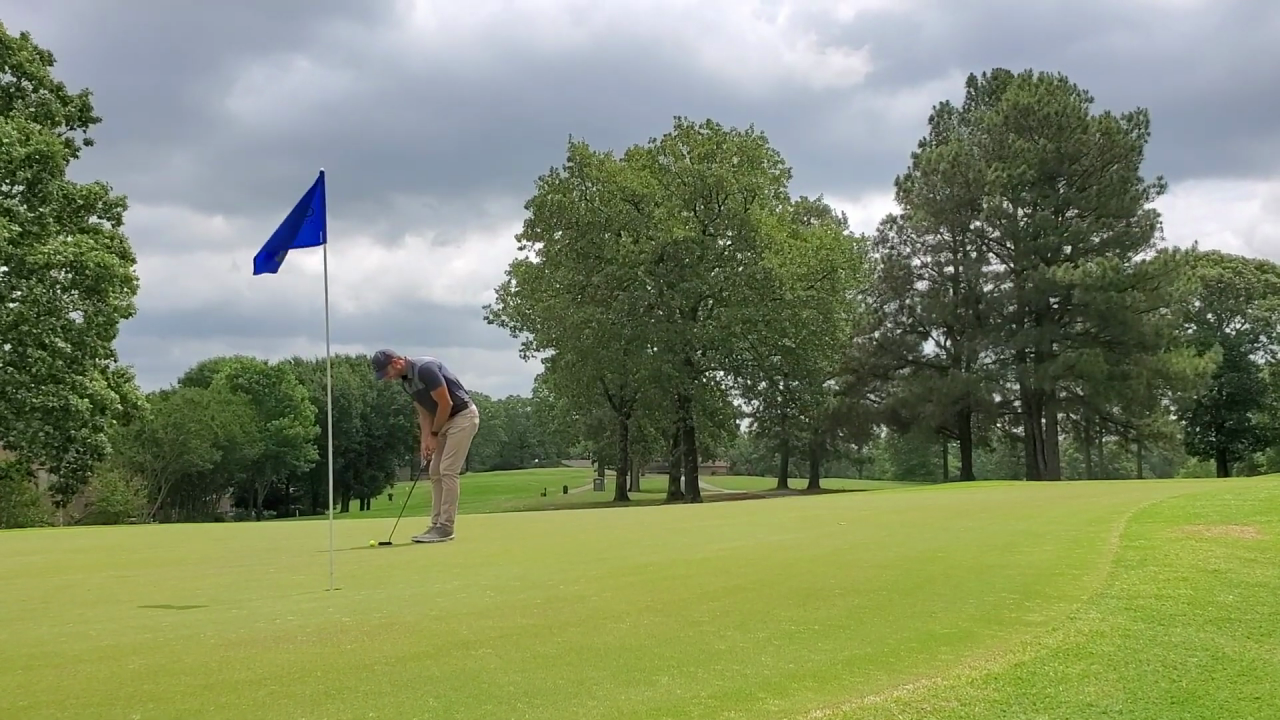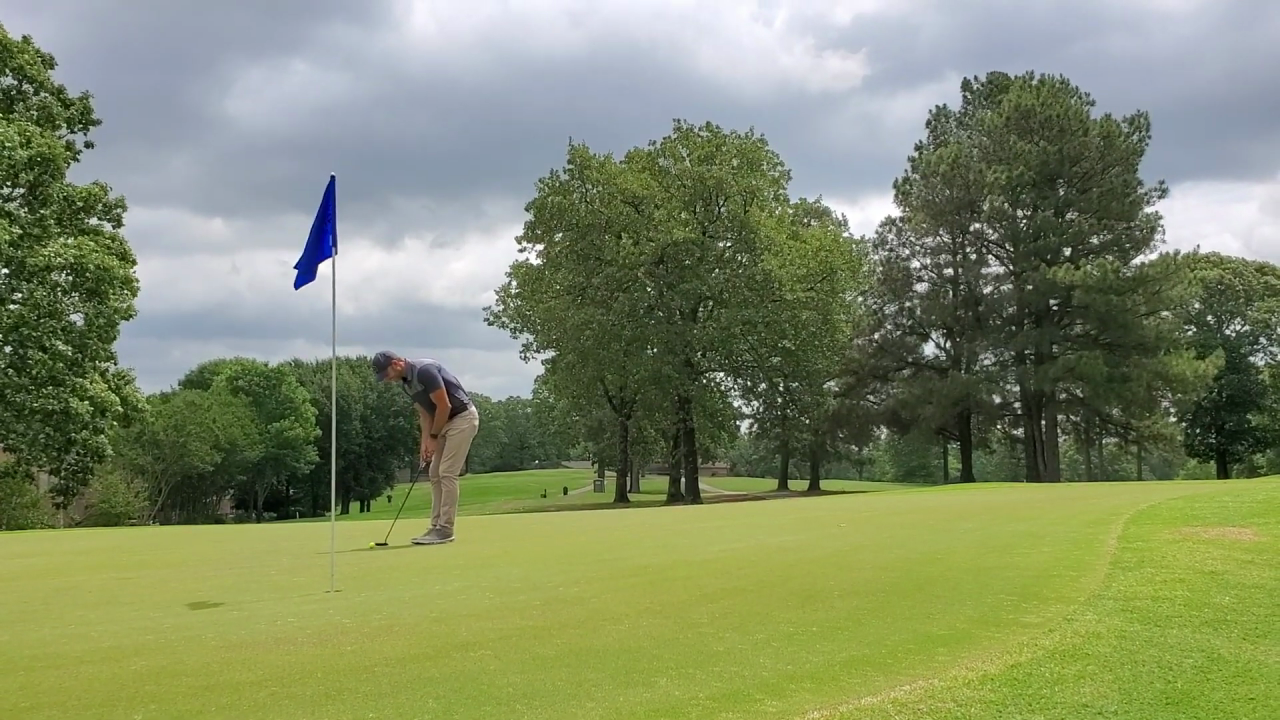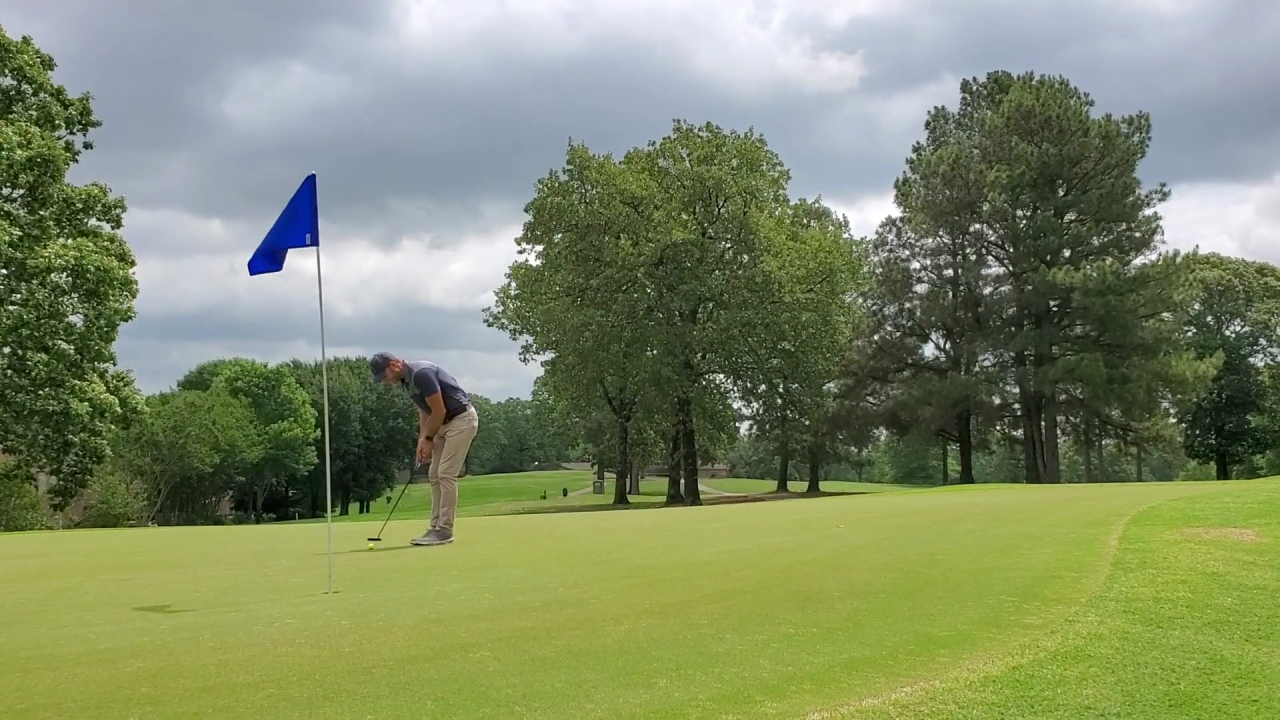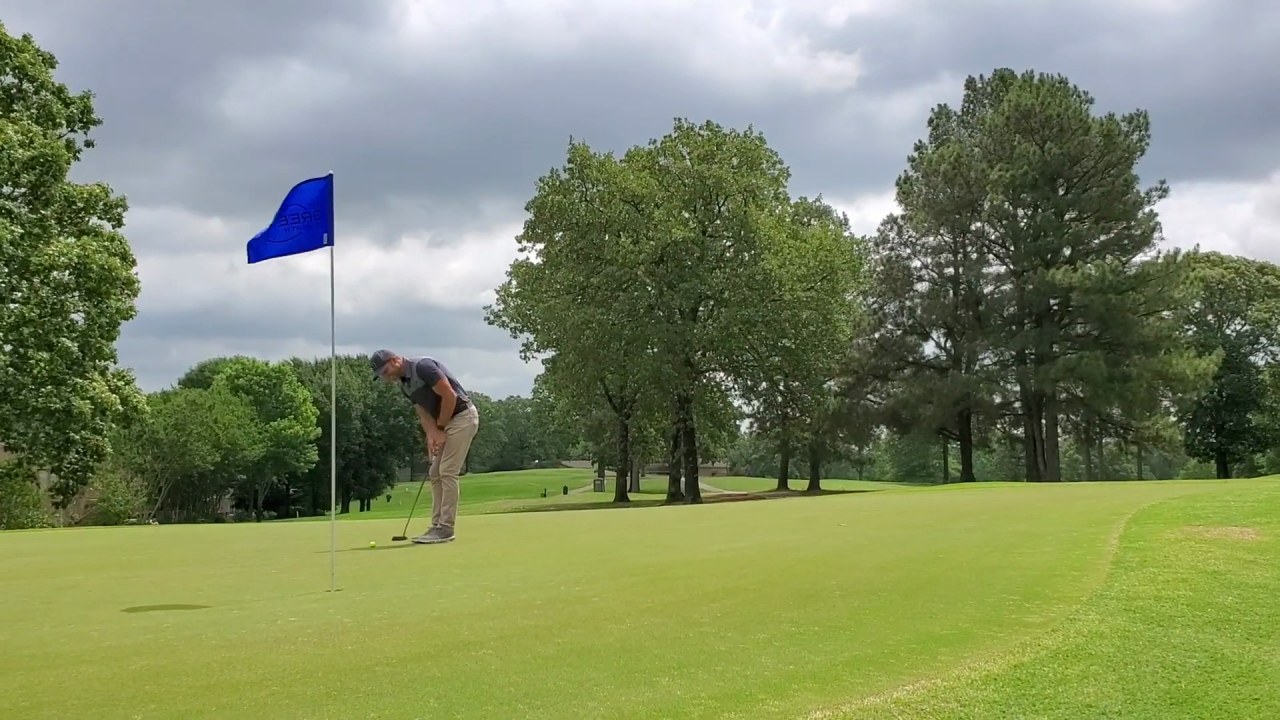
dt=0.4s
person 1, frame 1
left shoulder: (425, 368)
right shoulder: (406, 381)
left elbow: (446, 403)
right elbow: (424, 412)
left wrist: (434, 435)
right wrist: (424, 440)
left hip: (463, 416)
right hip: (446, 420)
left knee: (448, 471)
right knee: (436, 473)
left ankle: (446, 527)
right ankle: (437, 525)
person 1, frame 2
left shoulder: (424, 370)
right shoulder: (406, 383)
left elbow: (444, 406)
right elbow: (425, 414)
left wrist: (433, 437)
right wrist: (425, 442)
left hip: (462, 418)
right hip: (446, 421)
left knee: (447, 473)
right knee: (435, 475)
left ankle: (446, 529)
right ankle: (436, 527)
person 1, frame 3
left shoulder: (421, 373)
right shoulder: (406, 381)
left elbow: (439, 410)
right elbow: (425, 412)
left wrist: (429, 439)
right wrist: (422, 440)
left hip: (461, 419)
right hip: (446, 422)
left knee: (446, 474)
right knee: (435, 476)
left ankle: (445, 530)
right ankle: (436, 527)
person 1, frame 4
left shoulder: (423, 366)
right shoulder: (404, 384)
left elbow: (450, 396)
right elbow: (424, 414)
left wrist: (440, 430)
right wrist: (431, 436)
left hip: (462, 417)
right hip: (445, 420)
left knee: (448, 472)
right knee: (436, 474)
left ankle: (446, 528)
right ankle: (437, 525)
